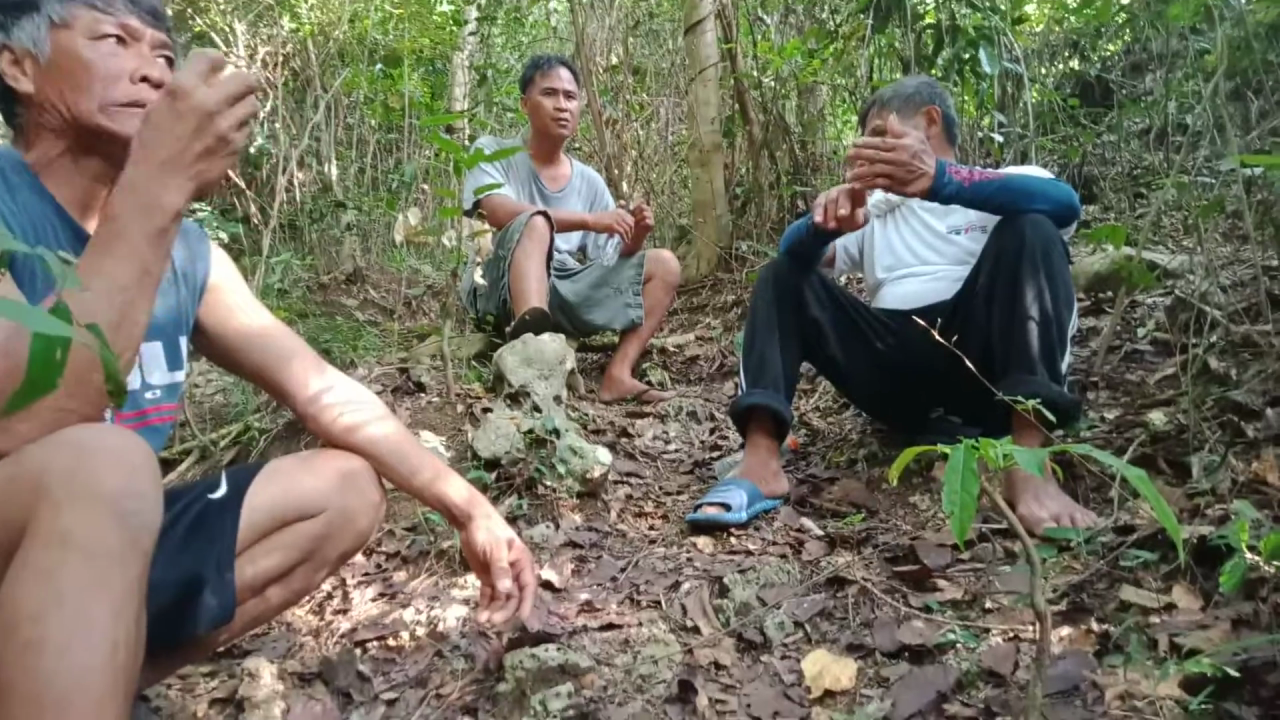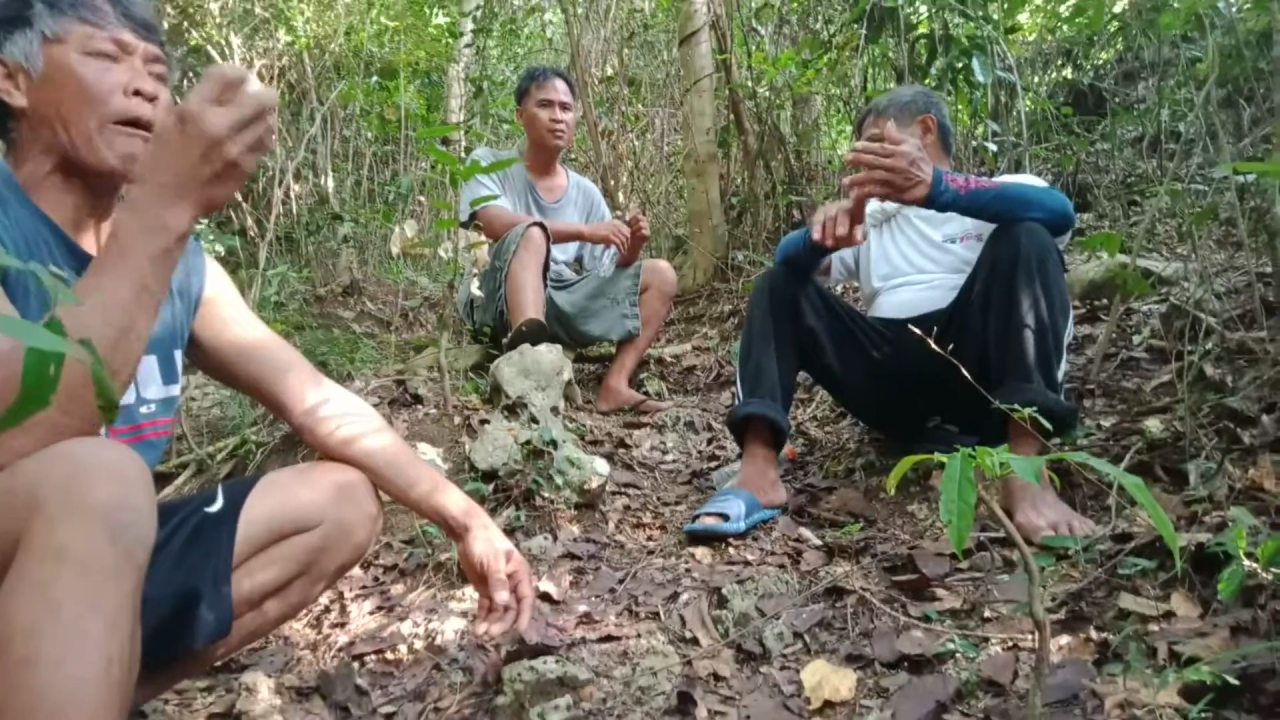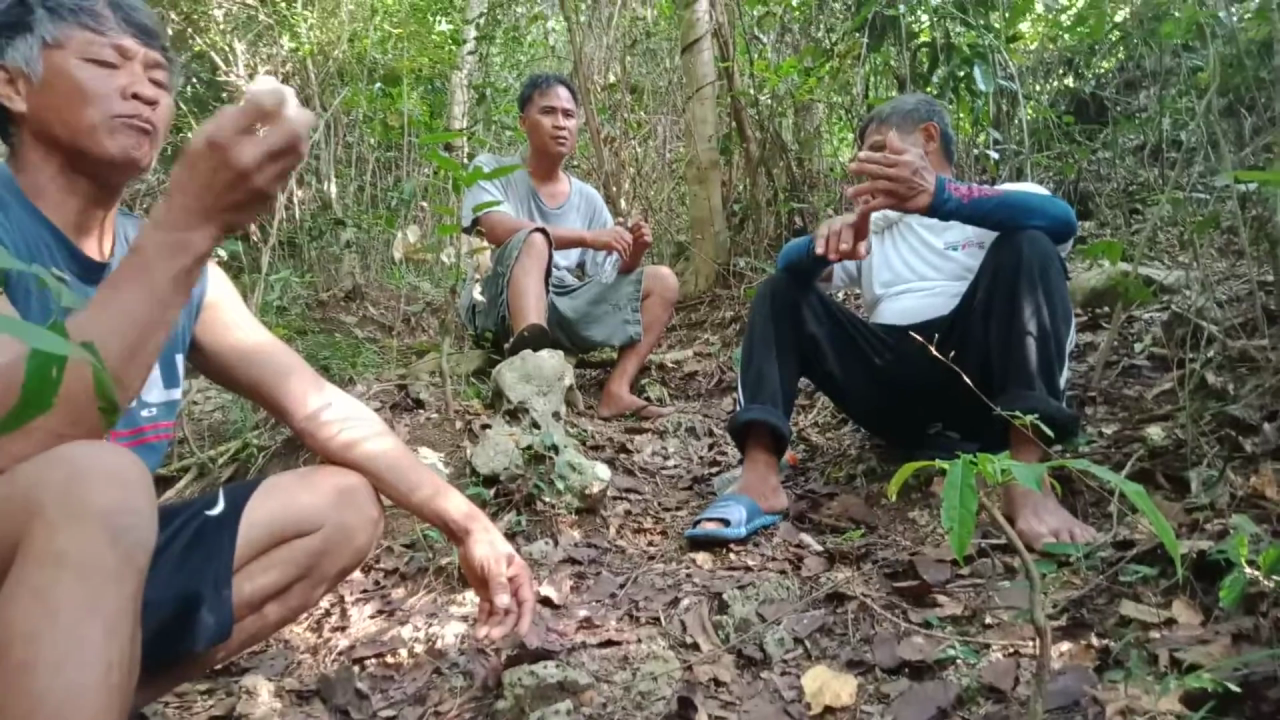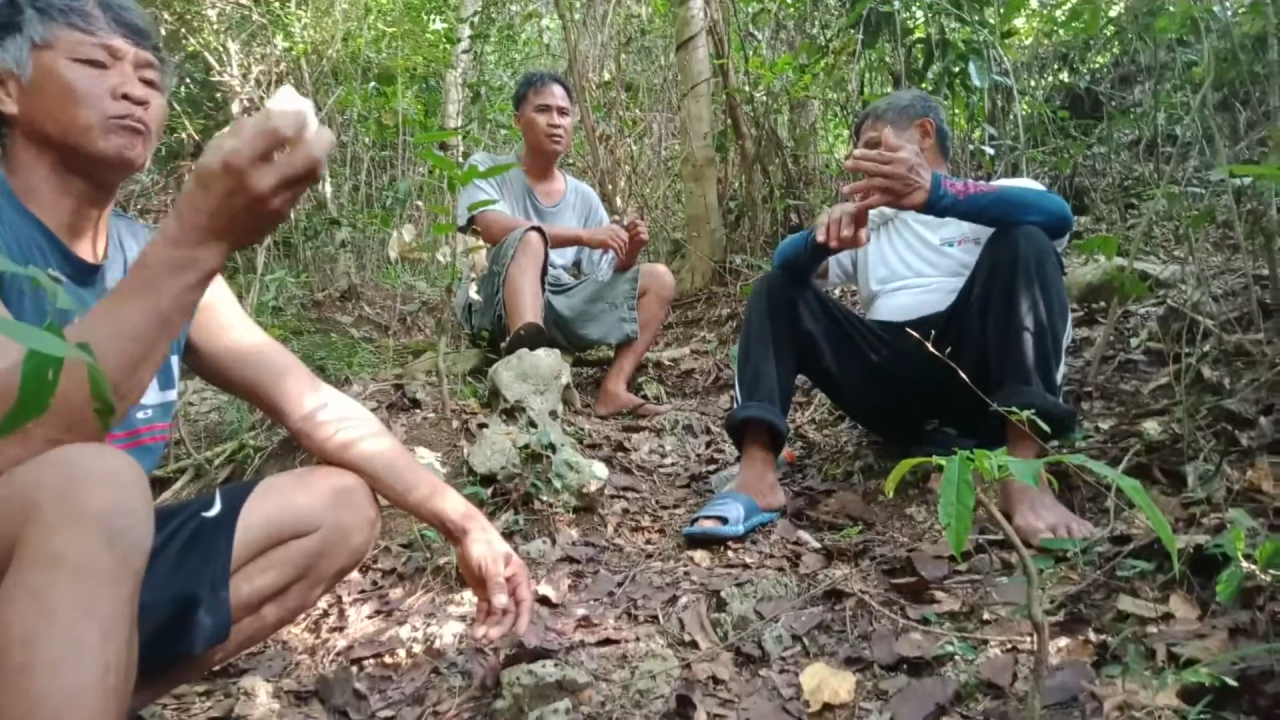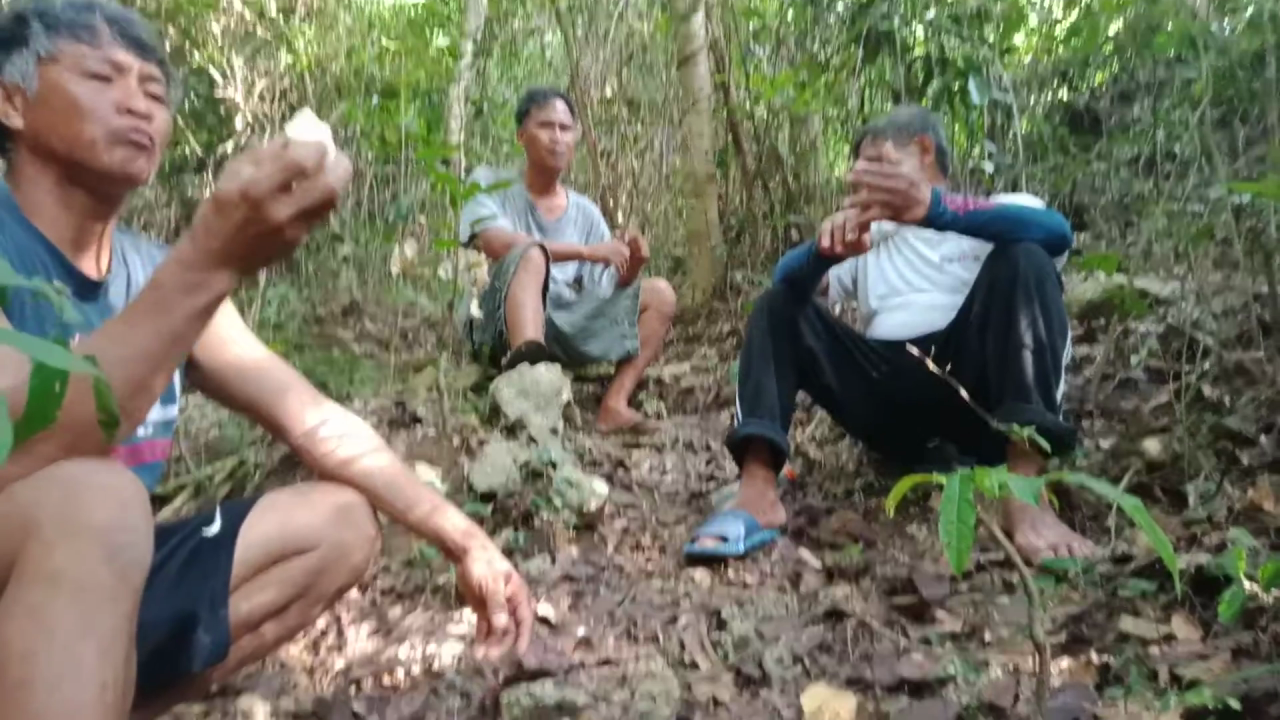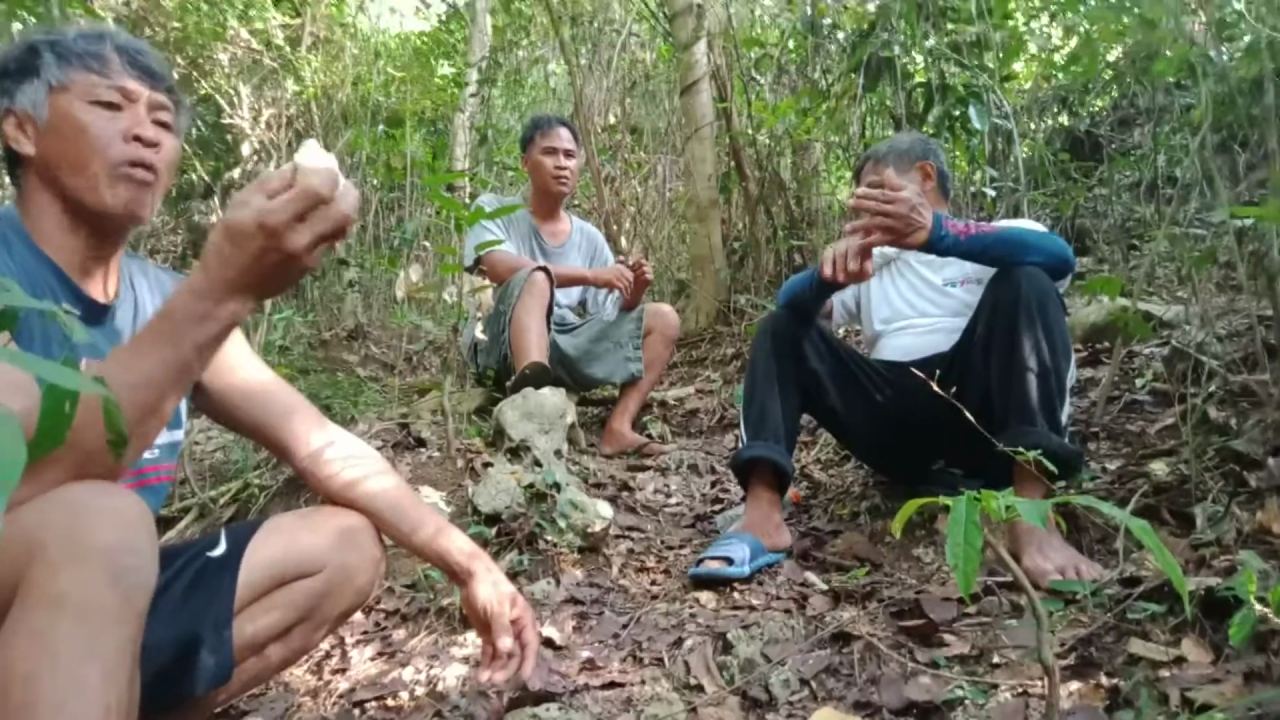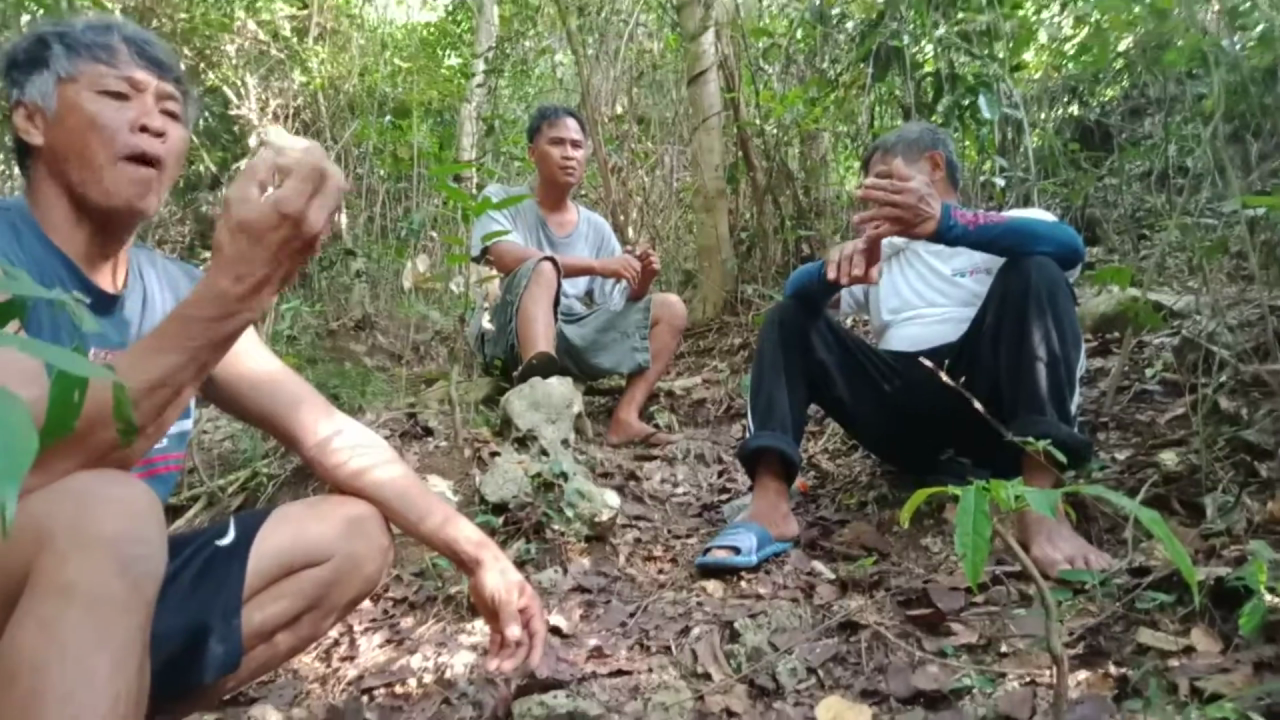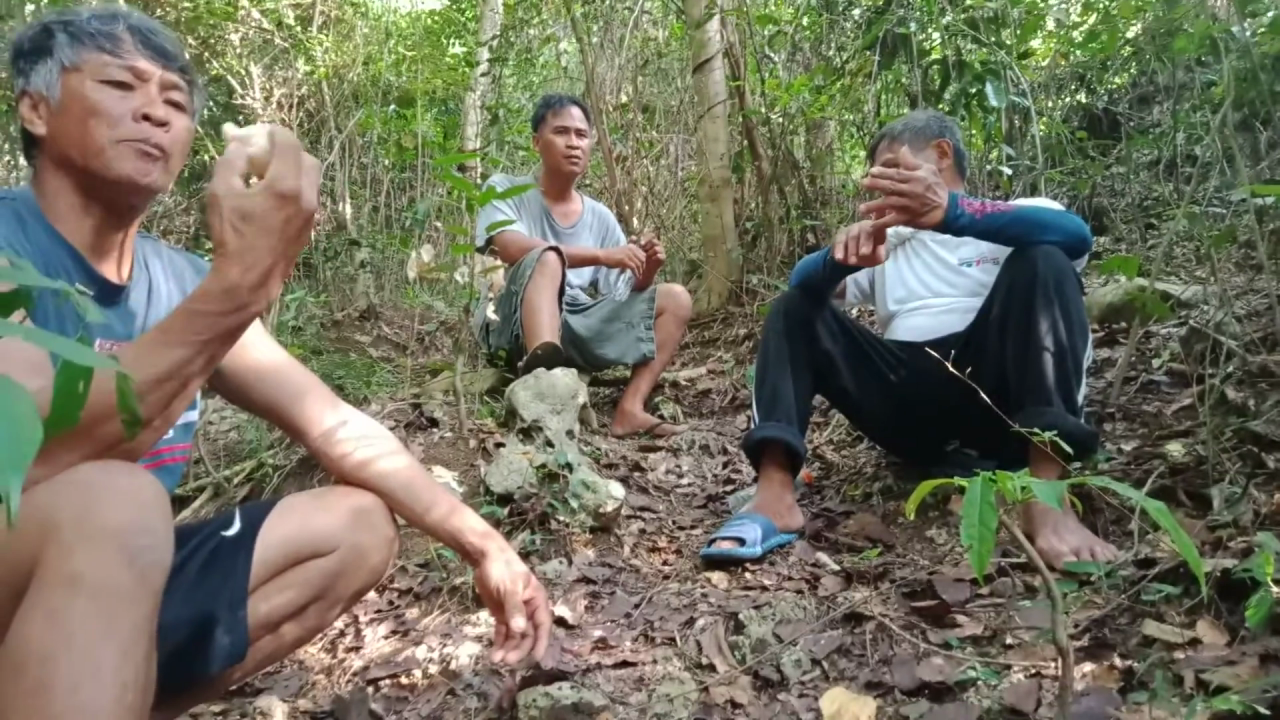
dt=0.1s
person 1, frame 1
left shoulder: (183, 253)
left elbow: (320, 389)
left wrist: (464, 504)
right wrist: (158, 186)
left hip: (100, 548)
left knee: (344, 488)
right knee: (101, 465)
person 1, frame 2
left shoulder: (178, 265)
left elbow: (317, 401)
left wrist: (462, 517)
right wrist: (166, 206)
left hip: (101, 557)
left knee: (341, 502)
right knee: (94, 477)
person 1, frame 3
left shoulder: (162, 258)
left elbow: (319, 406)
left wrist: (465, 522)
right wrist: (191, 223)
left hip: (103, 567)
left knee: (345, 504)
right knee: (96, 484)
person 1, frame 4
left shoulder: (159, 261)
left elbow: (315, 405)
left wrist: (462, 521)
right wrist: (199, 239)
left hip: (99, 565)
left knee: (341, 506)
right knee: (93, 485)
person 1, frame 5
left shoulder: (159, 278)
left elbow: (315, 422)
left wrist: (460, 538)
right wrist: (210, 264)
left hip: (101, 583)
left knee: (341, 522)
right knee: (92, 503)
person 1, frame 6
left shoulder: (164, 298)
left elbow: (320, 444)
left wrist: (465, 561)
right wrist: (224, 292)
left hip: (105, 600)
left knee: (345, 544)
right knee: (96, 522)
person 1, frame 7
left shoulder: (177, 290)
left elbow: (328, 432)
left wrist: (473, 549)
right wrist: (237, 288)
left hip: (113, 590)
left knee: (353, 533)
right knee: (109, 508)
person 1, frame 8
left shoulder: (184, 282)
left elbow: (334, 424)
left wrist: (478, 541)
right wrist: (243, 282)
left hip: (116, 582)
left knee: (358, 524)
right knee: (114, 500)
person 2, frame 1
left shoulder: (1003, 190)
right shoulder: (876, 212)
left elbow: (1064, 203)
right elbow: (792, 250)
left wrist: (939, 179)
right wrist: (827, 221)
left hip: (981, 357)
right hip: (898, 374)
left knee: (1028, 230)
right knee: (782, 276)
left ankle: (1028, 466)
right ankle: (760, 462)
person 2, frame 2
left shoulder: (998, 199)
right shoulder: (872, 220)
left elbow: (1059, 211)
right elbow: (788, 259)
left wrist: (936, 187)
right wrist: (824, 234)
left hip: (977, 366)
right hip: (895, 382)
left knee: (1023, 239)
right knee: (778, 285)
left ankle: (1025, 474)
right ankle: (758, 472)
person 2, frame 3
left shoulder: (1002, 205)
right shoulder: (876, 227)
left elbow: (1061, 220)
right elbow: (789, 265)
left wrist: (939, 195)
right wrist: (828, 242)
left hip: (978, 372)
right hip: (896, 389)
left knee: (1025, 246)
right knee: (780, 292)
left ankle: (1026, 479)
right ankle: (759, 478)
person 2, frame 4
left shoulder: (997, 203)
right shoulder: (872, 224)
left elbow: (1057, 215)
right elbow: (786, 262)
left wrist: (934, 192)
right wrist: (825, 234)
left hip: (975, 369)
right hip: (893, 386)
left knee: (1021, 242)
right knee: (776, 288)
left ankle: (1023, 475)
right ankle: (757, 476)
person 2, frame 5
left shoulder: (995, 218)
right shoulder: (870, 241)
left elbow: (1056, 233)
right elbow: (787, 278)
left wrist: (932, 208)
right wrist: (827, 248)
left hip: (974, 389)
right hip: (894, 405)
left knee: (1021, 258)
right knee: (777, 305)
left ankle: (1025, 494)
right ankle: (757, 492)
person 2, frame 6
left shoulder: (999, 242)
right shoulder: (874, 265)
left elbow: (1058, 256)
right elbow: (790, 302)
left wrist: (934, 232)
right wrist: (829, 275)
left hip: (978, 410)
right hip: (898, 426)
left knee: (1023, 282)
right knee: (781, 328)
left ankle: (1030, 516)
right ankle: (762, 514)
person 2, frame 7
left shoulder: (1008, 232)
right shoulder: (882, 255)
left elbow: (1068, 245)
right elbow: (797, 293)
left wrist: (942, 222)
right wrist: (838, 267)
left hip: (988, 400)
right hip: (905, 417)
left knee: (1032, 272)
right knee: (788, 319)
left ankle: (1039, 506)
right ankle: (770, 504)
person 2, frame 8
left shoulder: (1016, 221)
right shoulder: (889, 244)
left elbow: (1075, 235)
right elbow: (803, 282)
left wrist: (950, 212)
right wrist: (843, 254)
left hip: (994, 391)
right hip: (911, 405)
left knee: (1040, 262)
right knee: (793, 309)
left ankle: (1046, 498)
right ankle: (774, 496)
person 3, frame 1
left shoulder: (590, 182)
right shoulder: (493, 152)
left elbow: (613, 264)
right elbow: (499, 212)
left wrist: (633, 240)
right wrist: (590, 221)
left hip: (565, 293)
right hip: (500, 290)
left knee: (664, 265)
right knee: (536, 221)
left ankle: (617, 375)
right ankle: (530, 336)
person 3, frame 2
left shoulder: (586, 192)
right shoulder: (488, 163)
left elbow: (610, 275)
right elbow: (495, 224)
left wrist: (630, 250)
right wrist: (585, 232)
left hip: (562, 304)
right hip: (497, 302)
left knee: (661, 275)
right knee: (532, 232)
left ankle: (615, 385)
right ankle: (527, 347)
person 3, frame 3
left shoulder: (588, 199)
right shoulder: (491, 169)
left elbow: (611, 280)
right elbow: (498, 229)
left wrist: (632, 256)
right wrist: (588, 238)
left hip: (564, 308)
right hip: (499, 306)
left knee: (662, 281)
right knee: (534, 239)
left ankle: (616, 391)
right ankle: (528, 351)
person 3, frame 4
left shoulder: (584, 197)
right shoulder: (486, 168)
left elbow: (607, 279)
right elbow: (493, 229)
left wrist: (628, 254)
right wrist: (584, 236)
left hip: (560, 308)
right hip: (495, 306)
left knee: (659, 279)
right knee: (530, 237)
left ankle: (613, 389)
right ankle: (525, 349)
person 3, frame 5
left shoulder: (586, 212)
right shoulder: (489, 185)
left elbow: (609, 296)
right elbow: (496, 244)
left wrist: (629, 270)
right wrist: (585, 252)
left hip: (562, 325)
right hip: (498, 322)
left knee: (659, 295)
right knee: (531, 254)
left ankle: (614, 405)
right ankle: (525, 366)
person 3, frame 6
left shoulder: (590, 238)
right shoulder: (494, 210)
left elbow: (613, 319)
right elbow: (500, 268)
left wrist: (633, 293)
right wrist: (589, 275)
left hip: (566, 347)
right hip: (502, 345)
left knee: (663, 318)
right knee: (536, 277)
left ankle: (618, 428)
right ankle: (530, 390)
person 3, frame 7
left shoulder: (597, 227)
right shoulder: (501, 200)
left elbow: (620, 308)
right elbow: (507, 258)
left wrist: (640, 283)
right wrist: (597, 265)
left hip: (573, 337)
right hip: (509, 335)
left knee: (670, 308)
right knee: (543, 267)
left ankle: (625, 418)
right ankle: (537, 381)
person 3, frame 8
left shoulder: (601, 218)
right shoulder: (505, 189)
left elbow: (624, 299)
right elbow: (511, 249)
left wrist: (645, 273)
right wrist: (601, 256)
left hip: (577, 328)
right hip: (514, 326)
left knee: (675, 299)
right knee: (548, 257)
left ankle: (630, 409)
right ankle: (541, 371)
